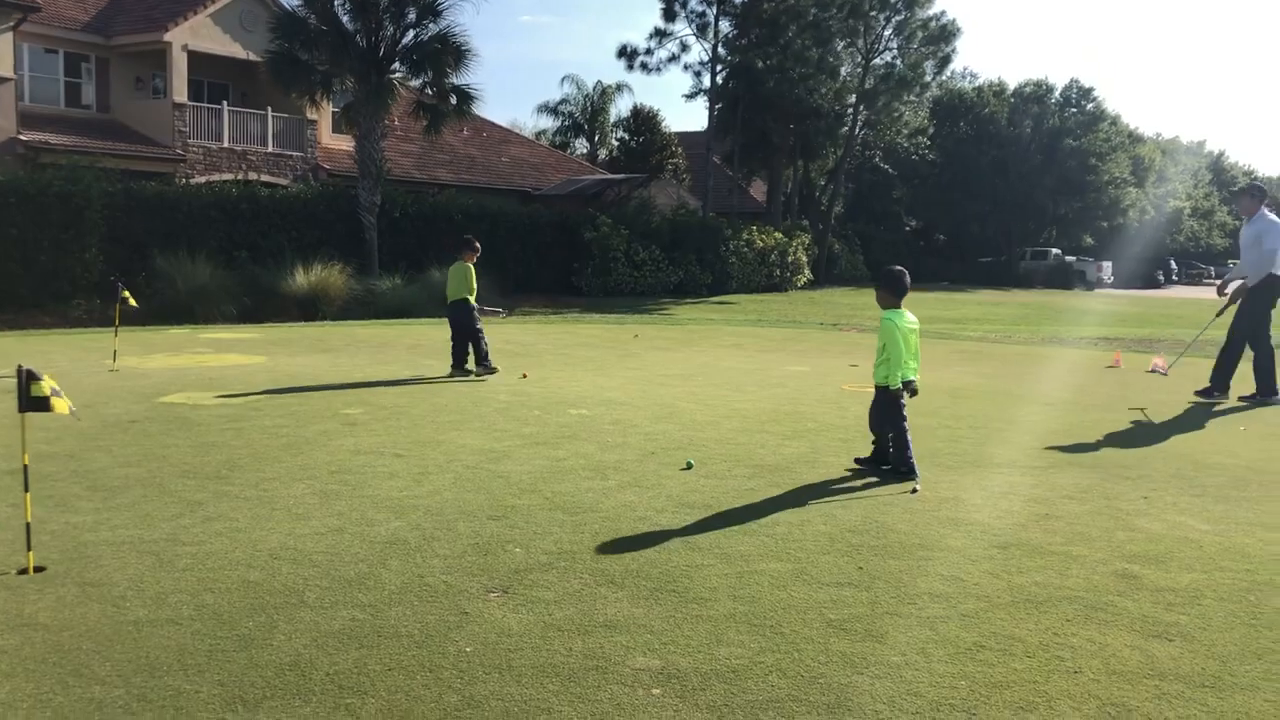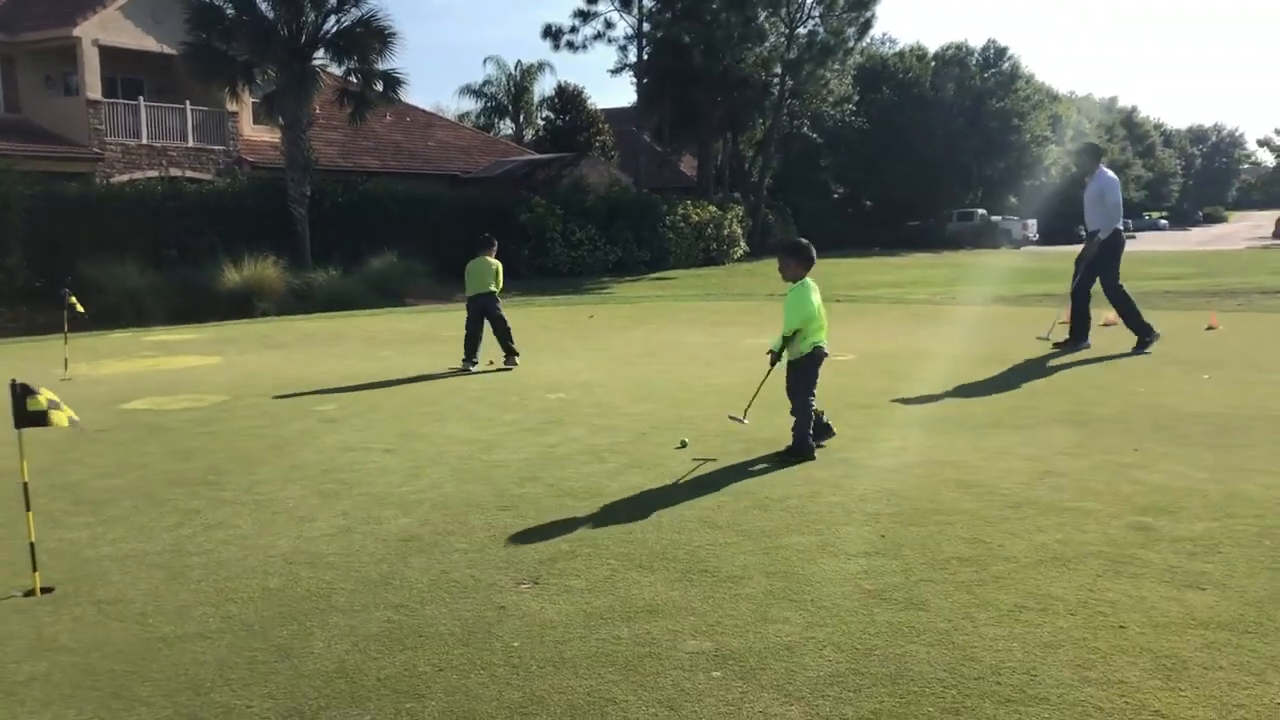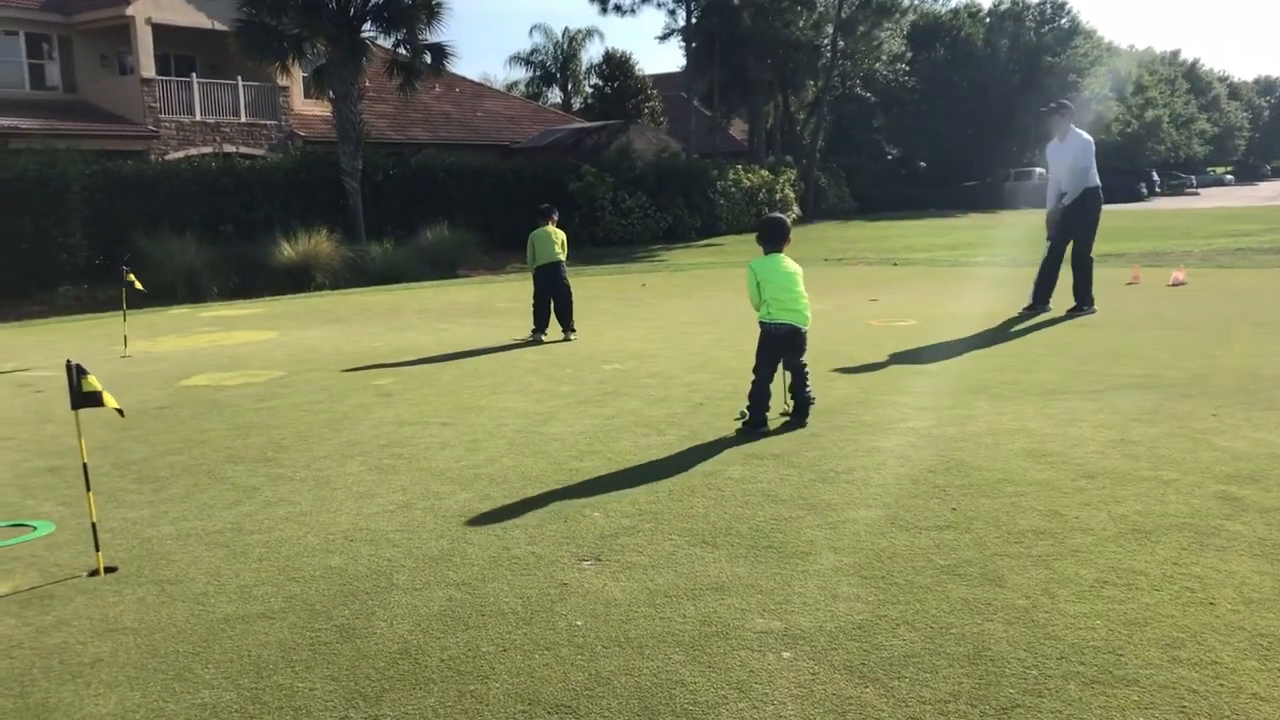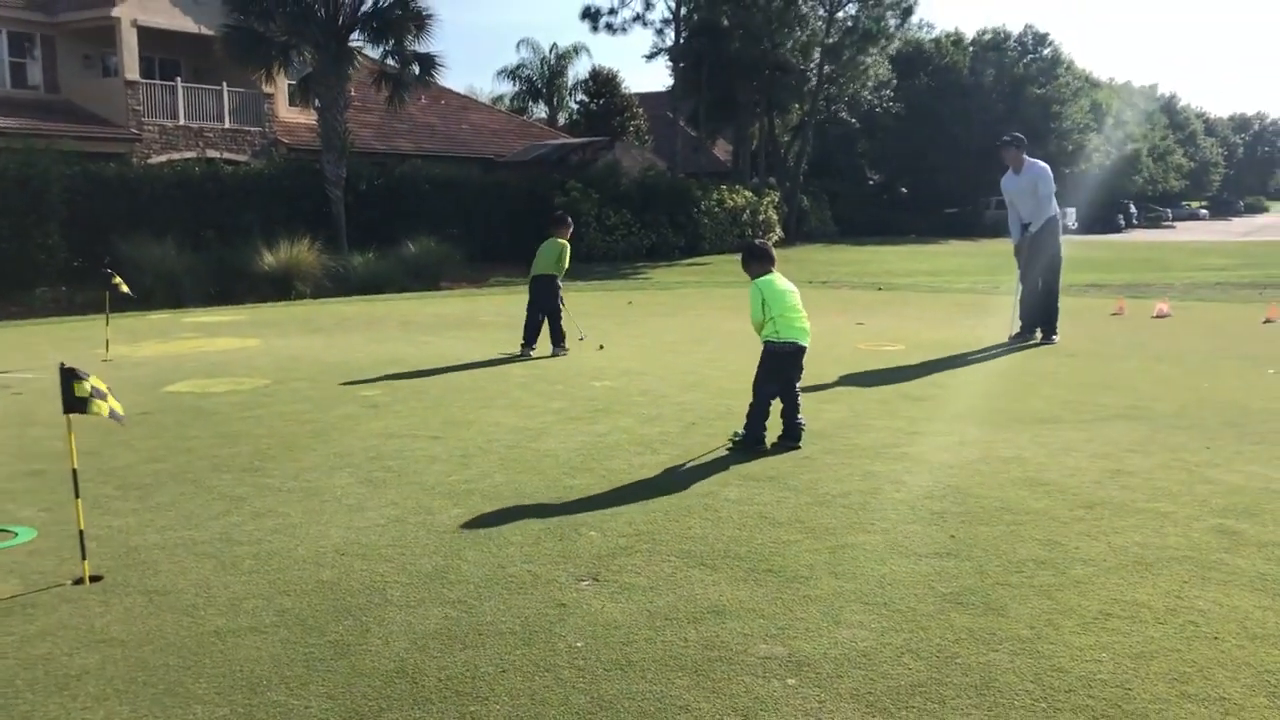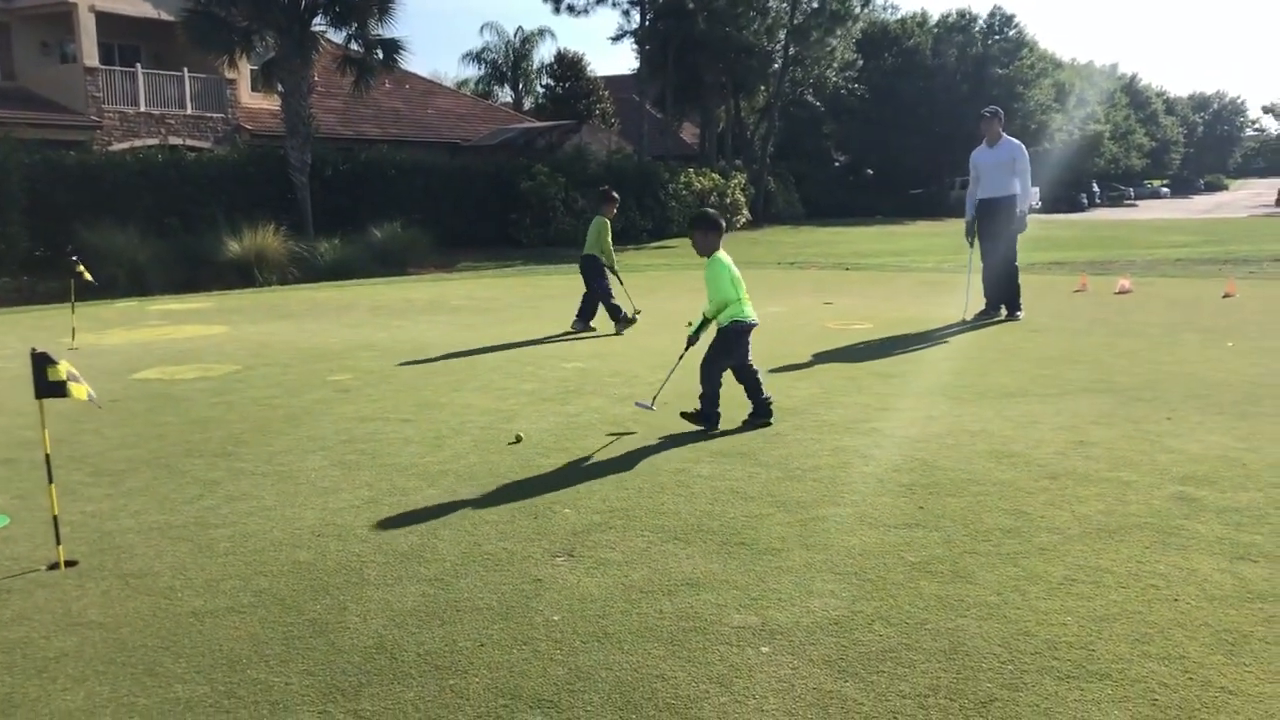
dt=1s
person 1, frame 1
left shoulder: (889, 321)
right shoulder: (911, 319)
left elbow: (898, 355)
right elbow: (915, 353)
left wrist: (894, 385)
right wrist: (913, 379)
left hip: (889, 382)
right hip: (904, 380)
left knee: (896, 424)
right knee: (878, 420)
left ankle: (905, 468)
right ankle: (880, 457)
person 1, frame 2
left shoulder: (807, 287)
right shoulder: (793, 292)
left elbow: (811, 312)
left wrist: (789, 332)
right wrist: (777, 348)
left hip: (809, 352)
right hip: (796, 353)
left knee: (801, 399)
right knee: (797, 397)
left ankle: (802, 446)
right ankle: (822, 429)
person 1, frame 3
left shoulder: (755, 267)
right shoulder: (794, 267)
left elbow: (755, 301)
right elbow: (797, 296)
left hip: (773, 326)
right hip: (799, 325)
left knee: (763, 374)
right knee: (797, 367)
left ankle: (757, 420)
right ankle: (801, 410)
person 1, frame 4
left shoulder: (759, 285)
right shoulder: (788, 285)
left elbow: (757, 319)
right elbow: (792, 315)
left wrist: (765, 335)
left hip: (778, 344)
right hip: (799, 342)
left knee: (762, 391)
right knee: (790, 390)
left ankle: (754, 438)
right ankle: (792, 435)
person 1, frame 5
left shoulder: (717, 262)
right shoulder: (719, 261)
left elbow: (723, 297)
right elbow: (720, 299)
left wrist: (707, 315)
right wrist: (697, 331)
left hip: (734, 324)
right hip: (741, 322)
left knee: (710, 368)
right knee: (743, 368)
left ankle: (708, 414)
right ankle: (762, 411)
person 2, frame 1
right shoulder: (1250, 224)
left wrist: (1245, 286)
right wrist: (1228, 279)
right hip: (1254, 285)
left knee: (1238, 334)
right knee: (1257, 338)
left ankle: (1219, 388)
person 2, frame 2
left shoulder: (1107, 180)
right shoulder: (1092, 181)
left elbow: (1115, 214)
left wrist: (1097, 240)
right wrist: (1091, 243)
left hip: (1108, 240)
right hip: (1096, 240)
left knee: (1112, 289)
right knee: (1079, 288)
left ankle: (1145, 333)
right ankle: (1078, 337)
person 2, frame 3
left shoulder: (1083, 141)
right shoulder: (1052, 146)
left elbow: (1082, 178)
left wrist: (1060, 206)
right wrist: (1051, 209)
left hip: (1087, 197)
right hip: (1067, 199)
left knee: (1081, 251)
right knee: (1054, 249)
left ankle: (1085, 303)
right ankle: (1041, 300)
person 2, frame 4
left shoulder: (1040, 170)
right shoulder: (1006, 180)
left elbow: (1046, 205)
right elbow: (1013, 212)
left wrist: (1030, 234)
right wrist: (1017, 241)
left hip: (1047, 226)
right hip: (1027, 230)
left knee: (1049, 280)
right knee: (1028, 281)
left ankle: (1050, 330)
right ankle: (1028, 327)
person 2, frame 5
left shoulder: (1015, 148)
right shoulder: (977, 154)
left elbow: (1024, 181)
right elbow: (973, 186)
left wrist: (1023, 211)
right wrist: (969, 218)
left hip: (1007, 205)
right hip: (984, 208)
left knee: (1007, 258)
right knee: (989, 260)
left ankle: (1014, 307)
right ankle: (993, 305)
